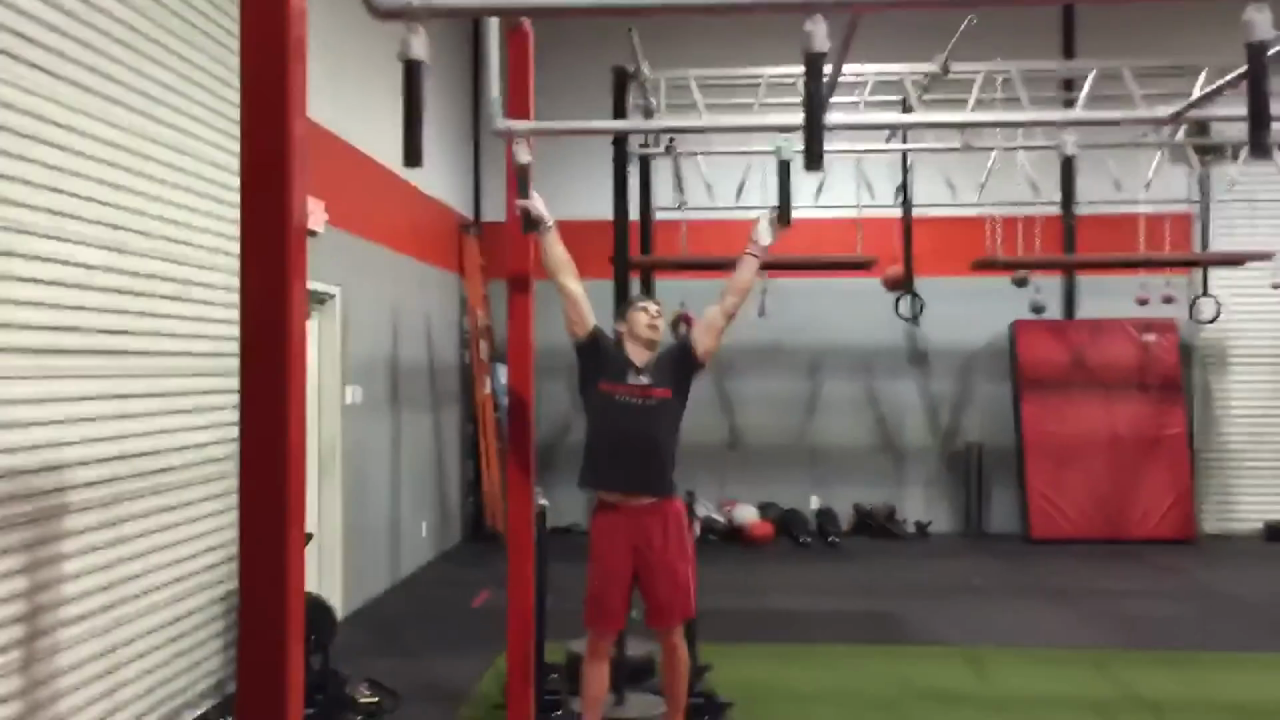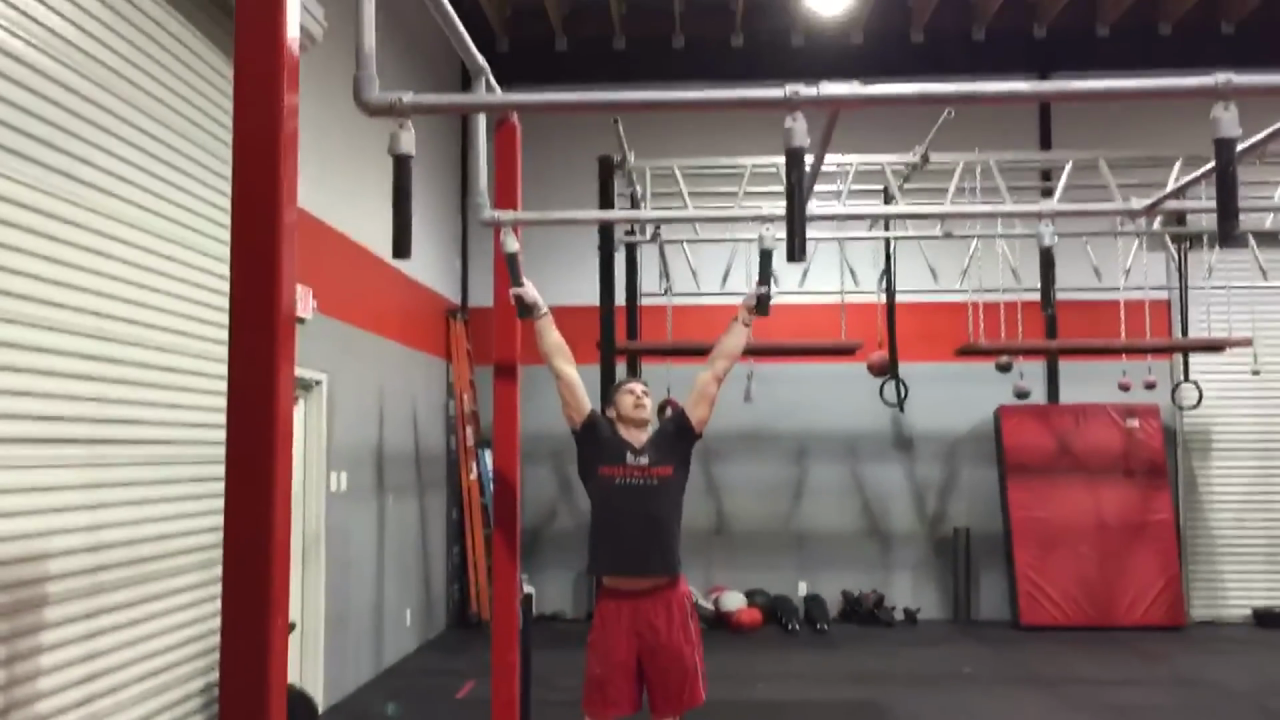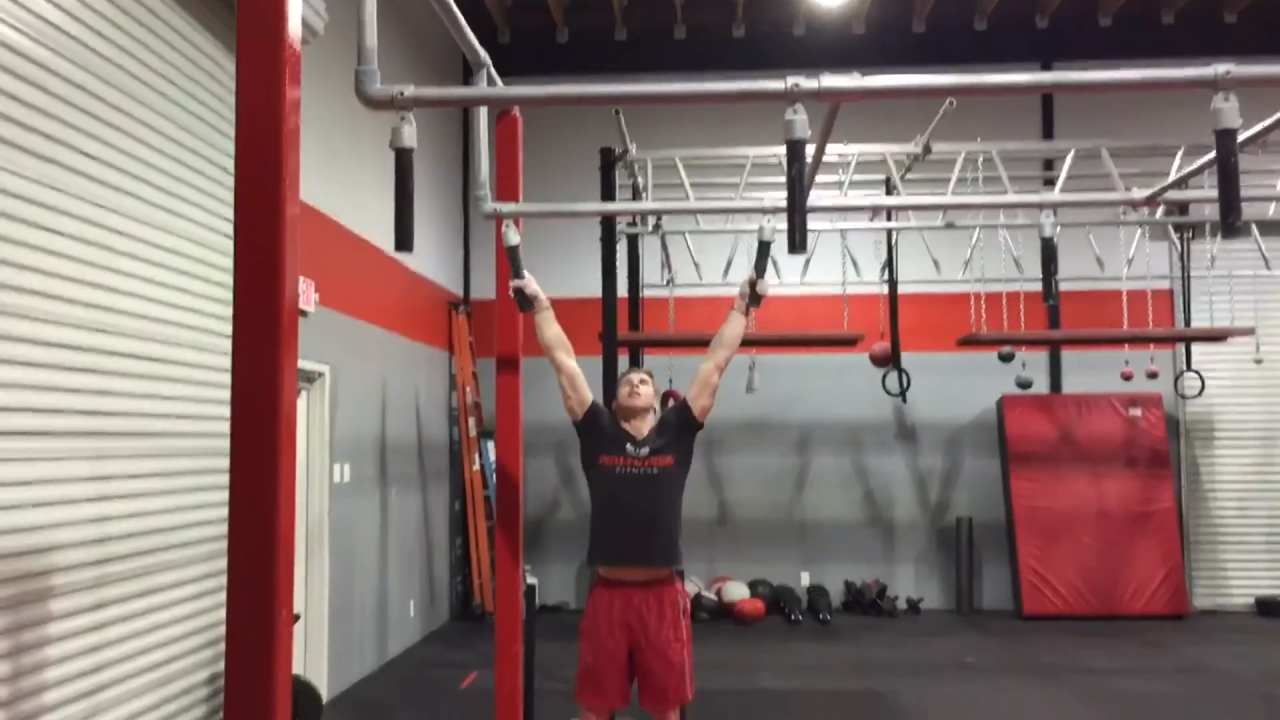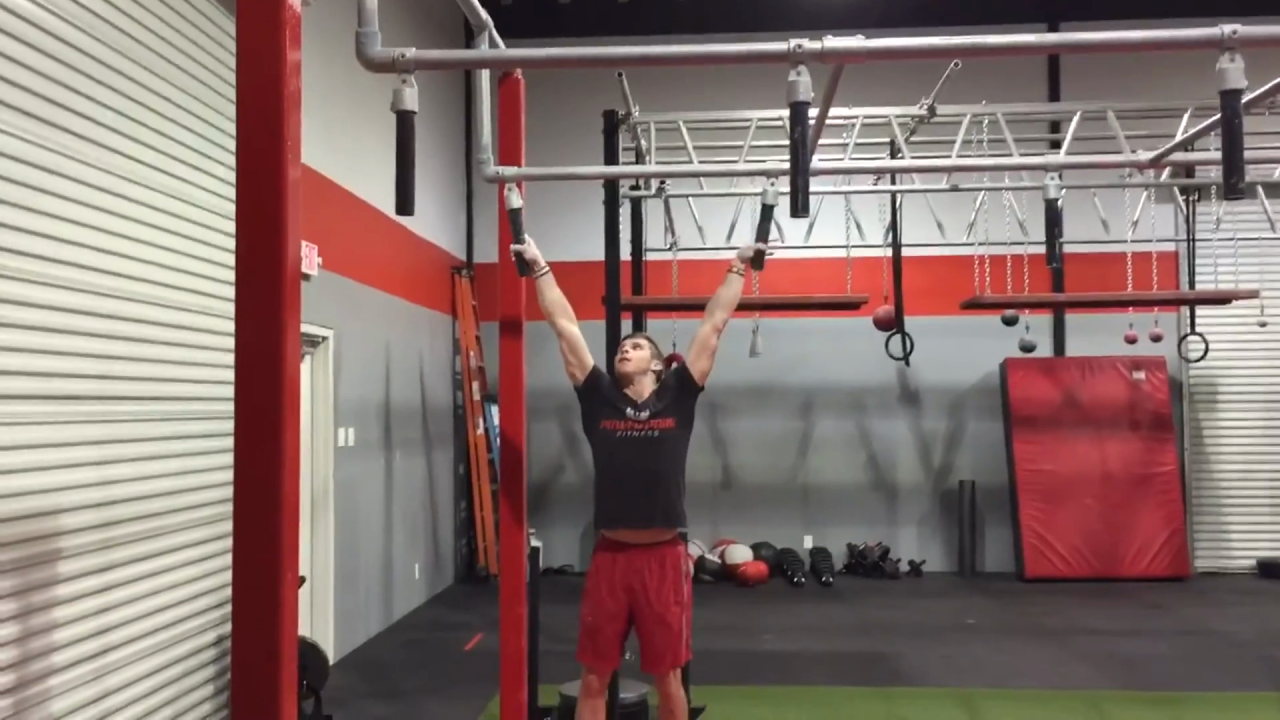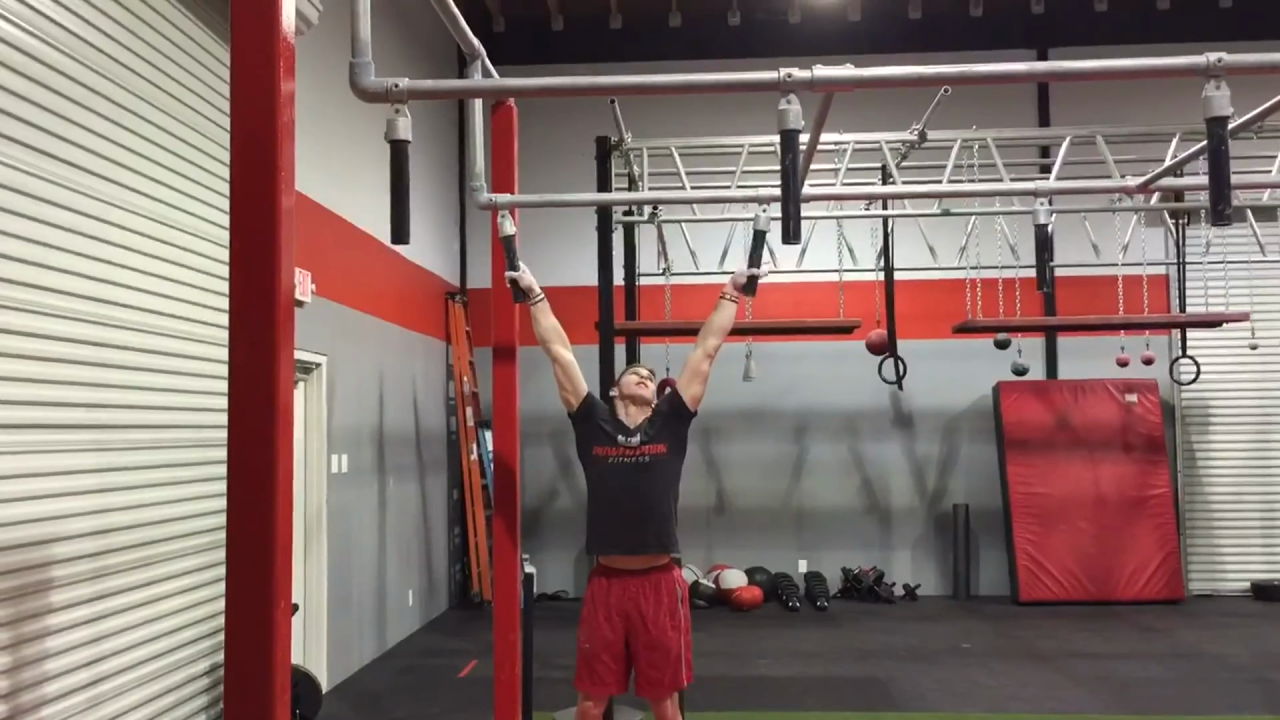
dt=0.5s
person 1, frame 1
left shoulder: (675, 365)
right shoulder: (598, 358)
left elbow: (726, 308)
right elbow: (568, 285)
left wrist: (756, 249)
right wrist: (545, 224)
left hip: (663, 516)
right hip: (611, 516)
left knee: (671, 632)
right knee: (601, 636)
person 1, frame 2
left shoulder: (674, 441)
right shoulder: (596, 443)
left elbow: (715, 372)
right elbow: (564, 370)
left wrist: (745, 314)
right wrist: (539, 309)
left hip: (667, 602)
right hip: (615, 604)
person 1, frame 3
left shoulder: (676, 433)
right shoulder: (598, 433)
left elbow: (716, 363)
right elbow: (564, 361)
left wrist: (740, 305)
right wrist: (539, 301)
left hip: (661, 594)
right hip: (608, 593)
person 1, frame 4
left shoulder: (678, 397)
right shoulder: (599, 397)
left elbow: (714, 324)
right elbow: (565, 327)
left wrist: (738, 266)
right wrist: (539, 265)
left hip: (664, 558)
right hip: (610, 556)
left knee: (668, 674)
right knee: (594, 675)
person 1, frame 5
left shoulder: (671, 424)
right shoulder: (593, 423)
left elbow: (706, 350)
right elbow: (559, 352)
left wrist: (732, 293)
right wrist: (533, 292)
left hip: (659, 583)
right hip: (606, 583)
